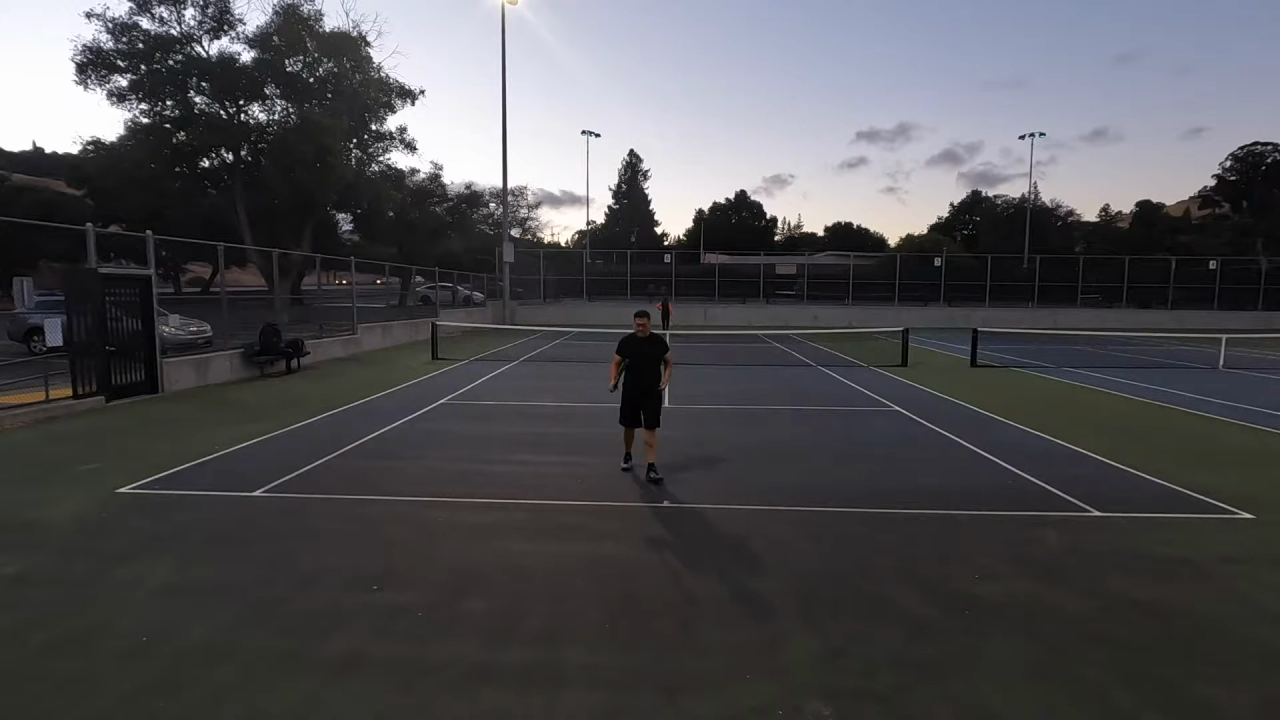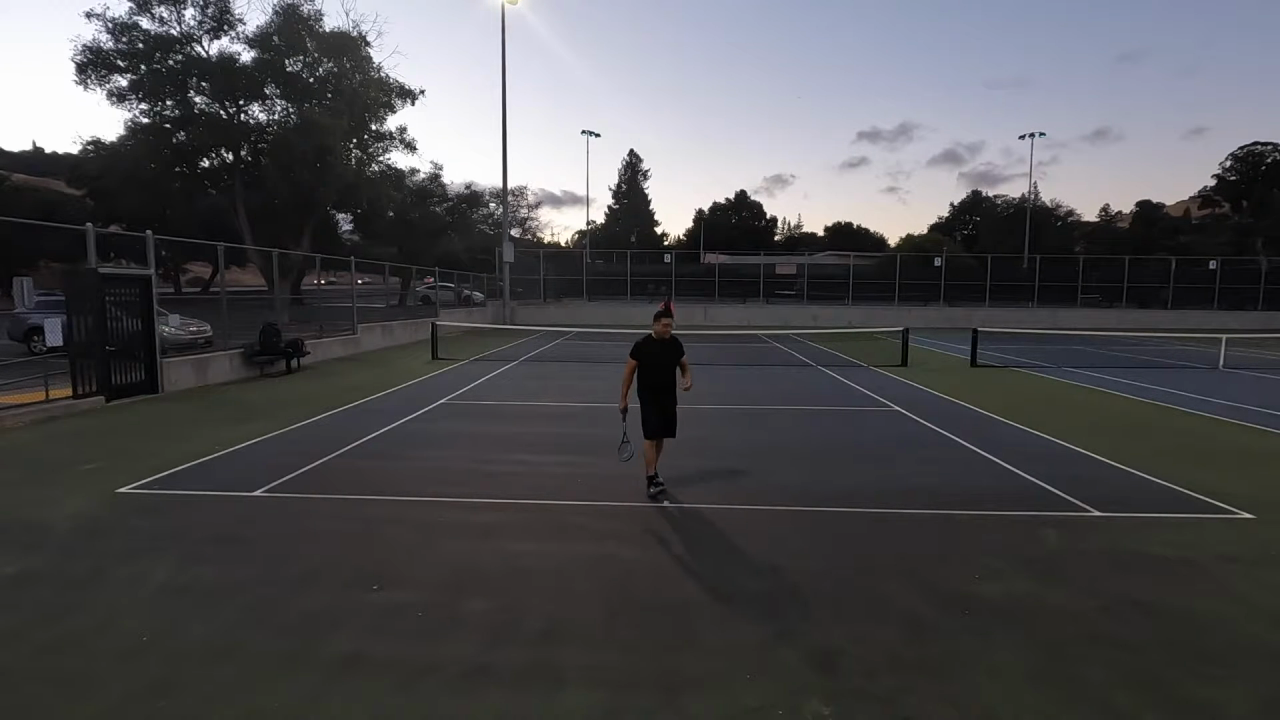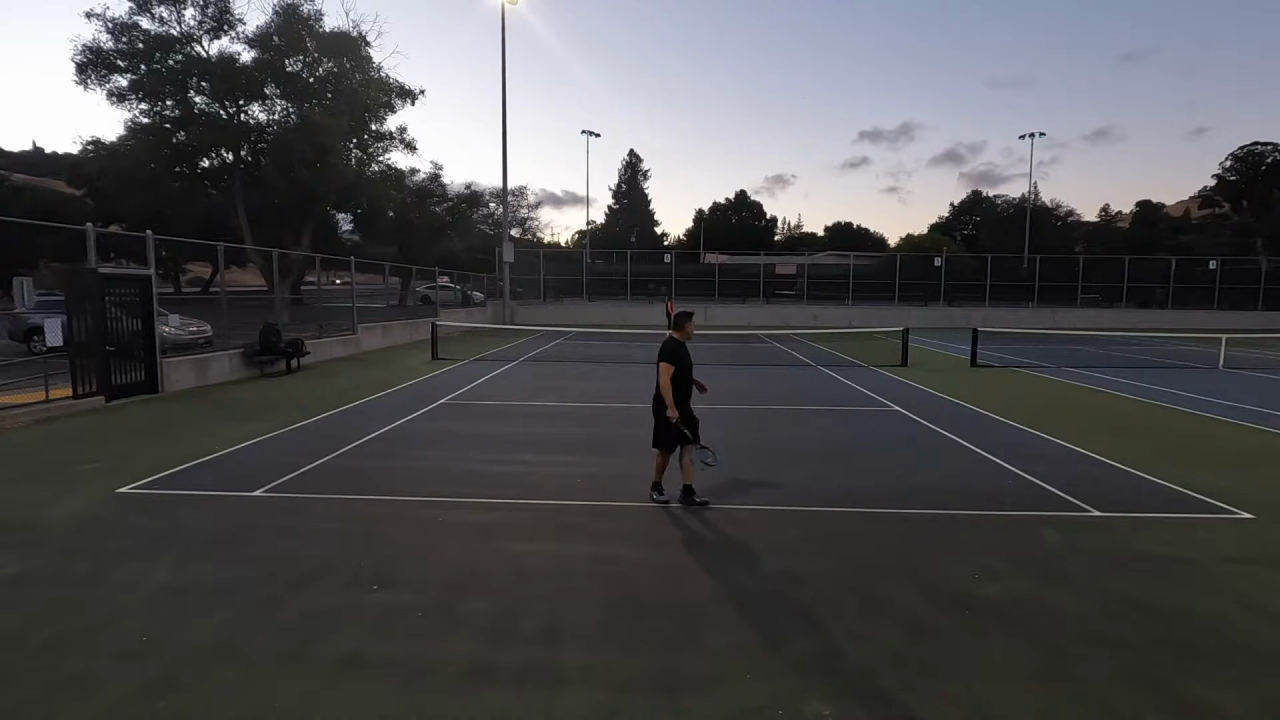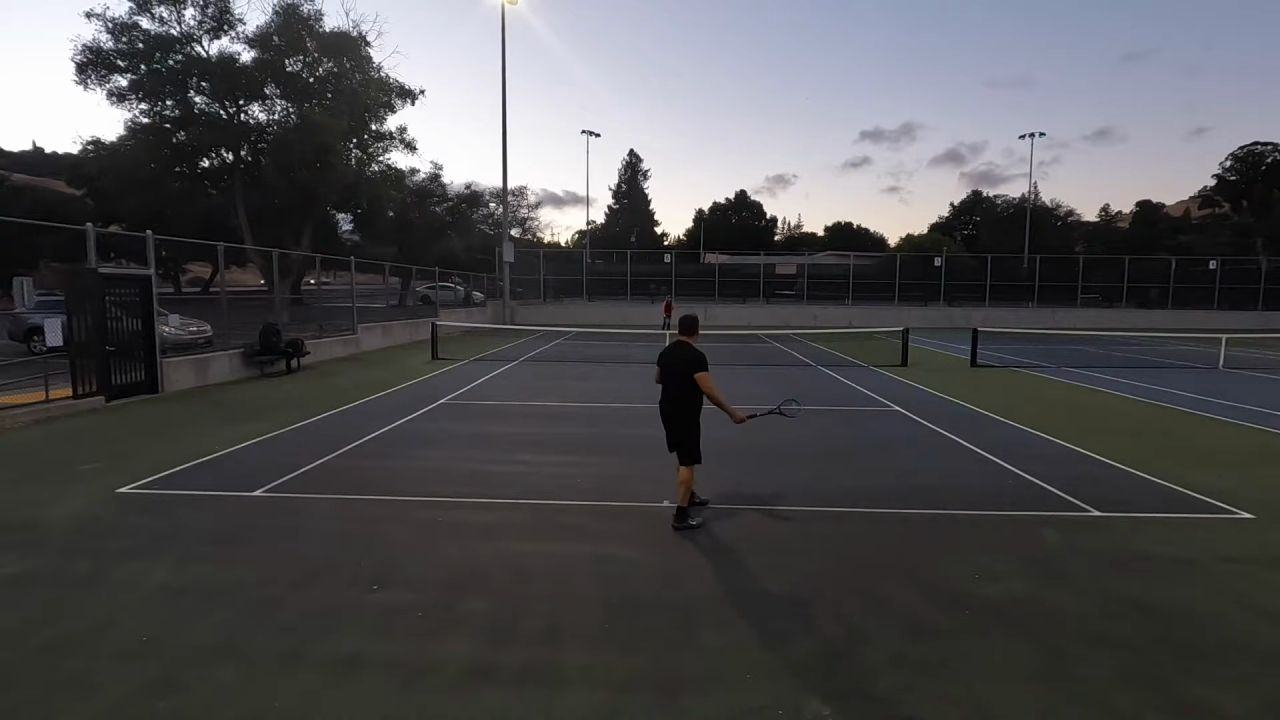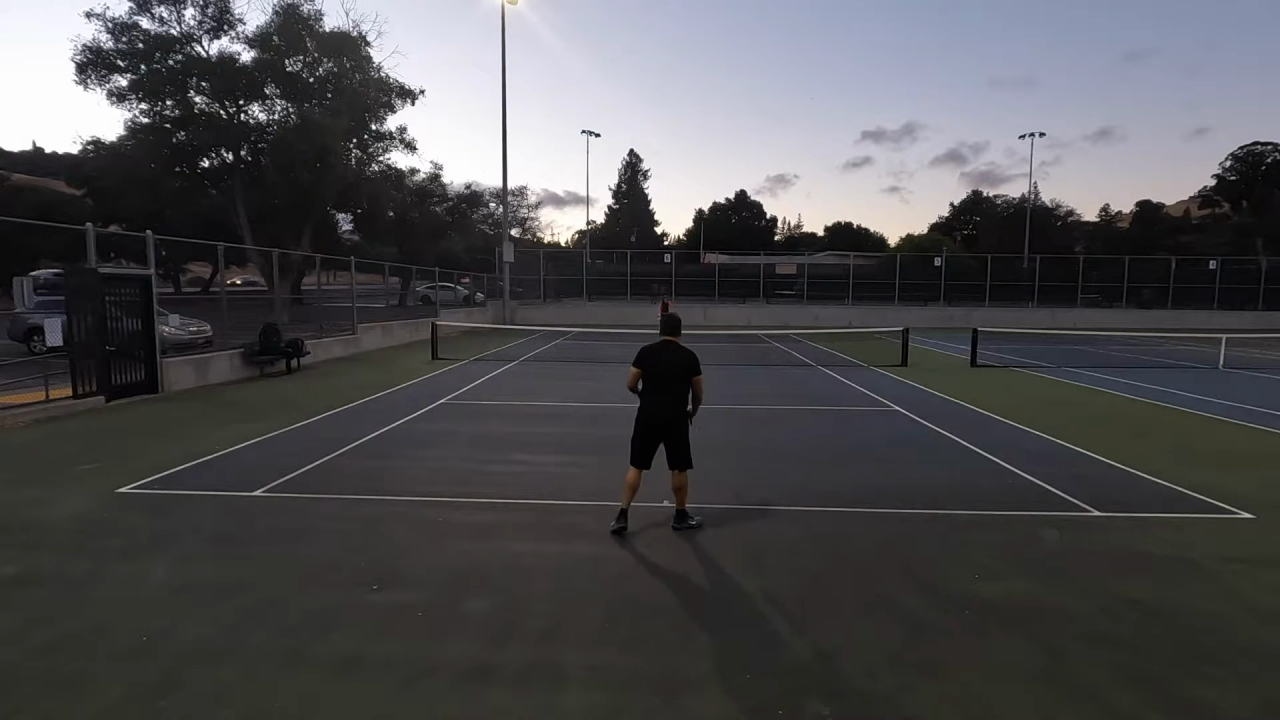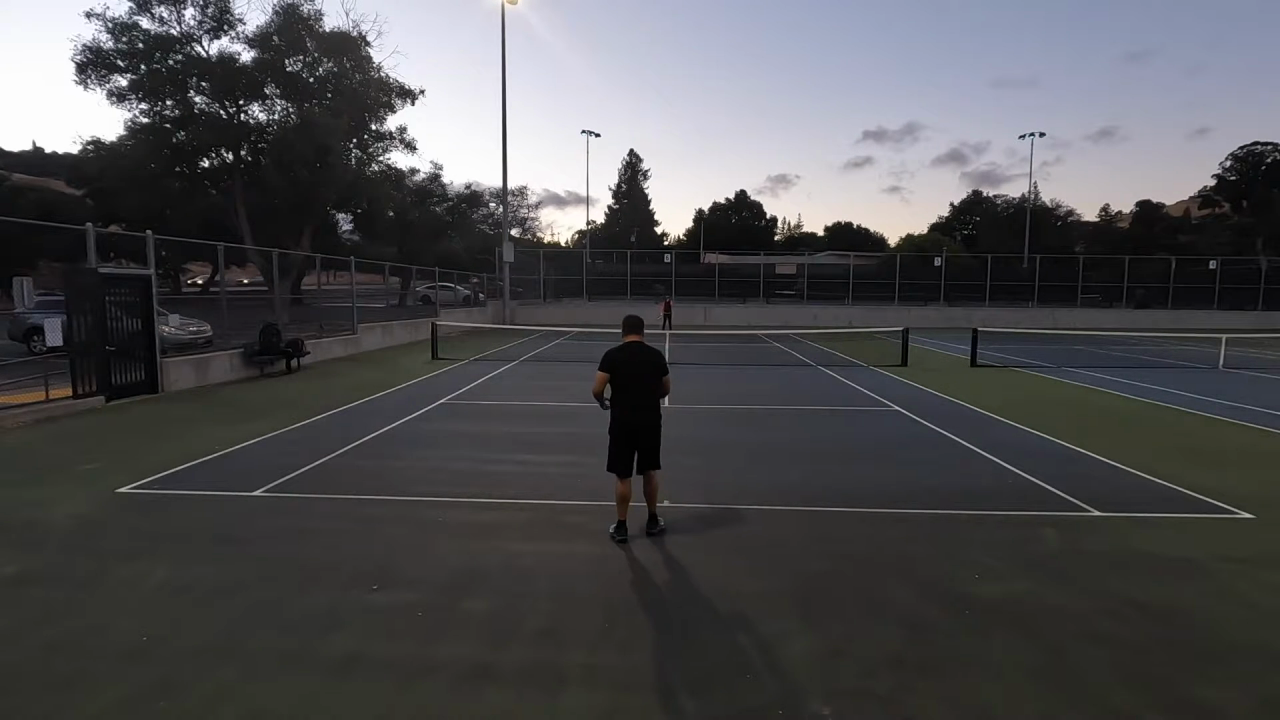
dt=0.5s
person 1, frame 1
left shoulder: (659, 341)
right shoulder: (626, 342)
left elbow: (668, 363)
right elbow: (615, 364)
left wrist: (666, 379)
right wrist: (613, 380)
left hip: (653, 393)
right hip: (631, 393)
left knee: (651, 429)
right knee: (629, 427)
left ankle: (651, 468)
right ankle: (627, 456)
person 1, frame 2
left shoulder: (675, 343)
right shoulder: (641, 345)
left elbow: (685, 366)
right elbow: (629, 372)
left wrist: (687, 379)
right wrist: (623, 398)
left hip: (669, 398)
right hip: (648, 398)
left knee: (661, 437)
right knee: (651, 437)
left ankle: (652, 470)
right ankle: (651, 481)
person 1, frame 3
left shoulder: (679, 345)
right shoulder: (670, 348)
right elbow: (664, 379)
left wrist: (695, 382)
right wrist: (670, 407)
left hip: (681, 407)
right hip: (668, 409)
left knee: (688, 444)
right knee: (666, 449)
left ankle: (687, 492)
right ankle: (656, 487)
person 1, frame 4
left shoulder: (667, 351)
right shoulder: (695, 355)
left elbow: (658, 379)
right elbow: (709, 390)
right wrist: (731, 412)
left hip: (668, 411)
right hip: (684, 414)
left knee: (682, 457)
right knee: (687, 463)
left ankle: (689, 494)
right ankle: (680, 515)
person 1, frame 5
left shoulder: (645, 352)
right shoulder: (689, 356)
left elbow: (631, 385)
right elbow: (698, 393)
right wrist: (692, 412)
left hip: (647, 417)
right hip: (676, 419)
left knee: (636, 468)
right knee: (680, 468)
left ankle: (622, 517)
right ankle: (681, 517)
person 1, frame 6
left shoulder: (612, 356)
right shoulder: (656, 355)
left elbow: (597, 390)
right elbow: (665, 390)
left wrist: (603, 402)
left hip: (622, 422)
right hip: (651, 421)
left knee: (622, 477)
right knee: (650, 471)
left ankle: (621, 527)
right ankle: (653, 520)
